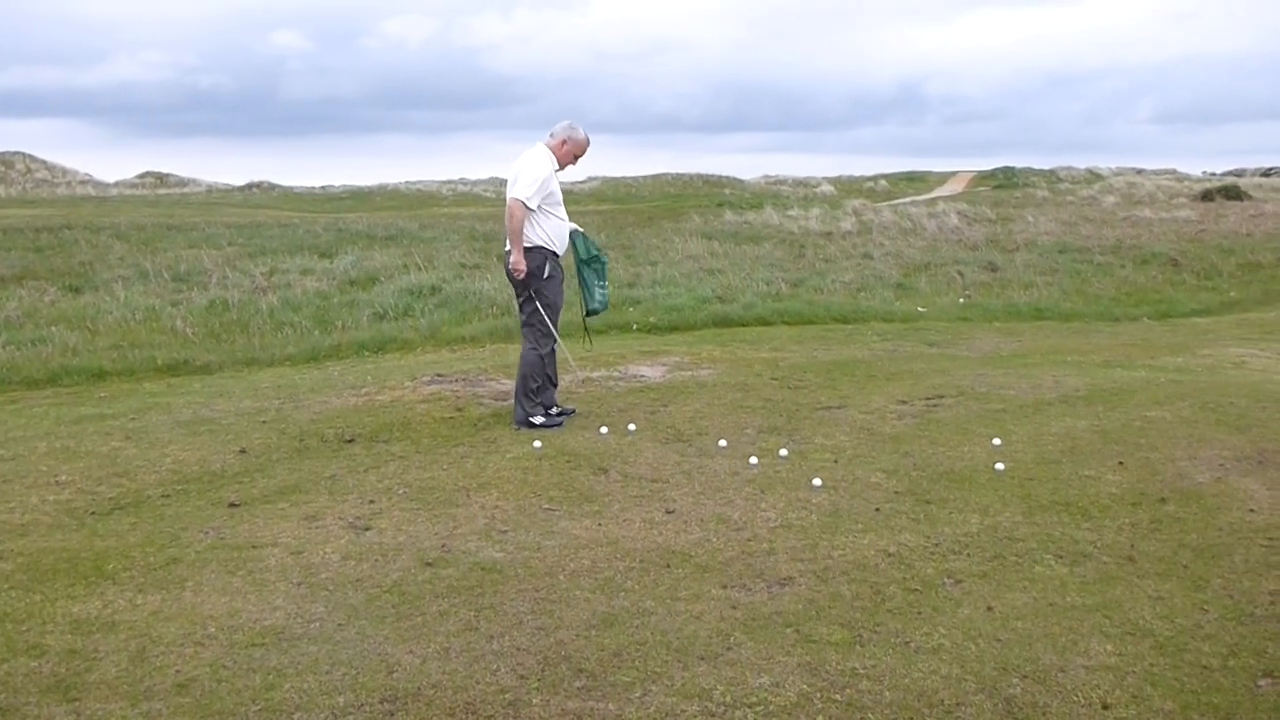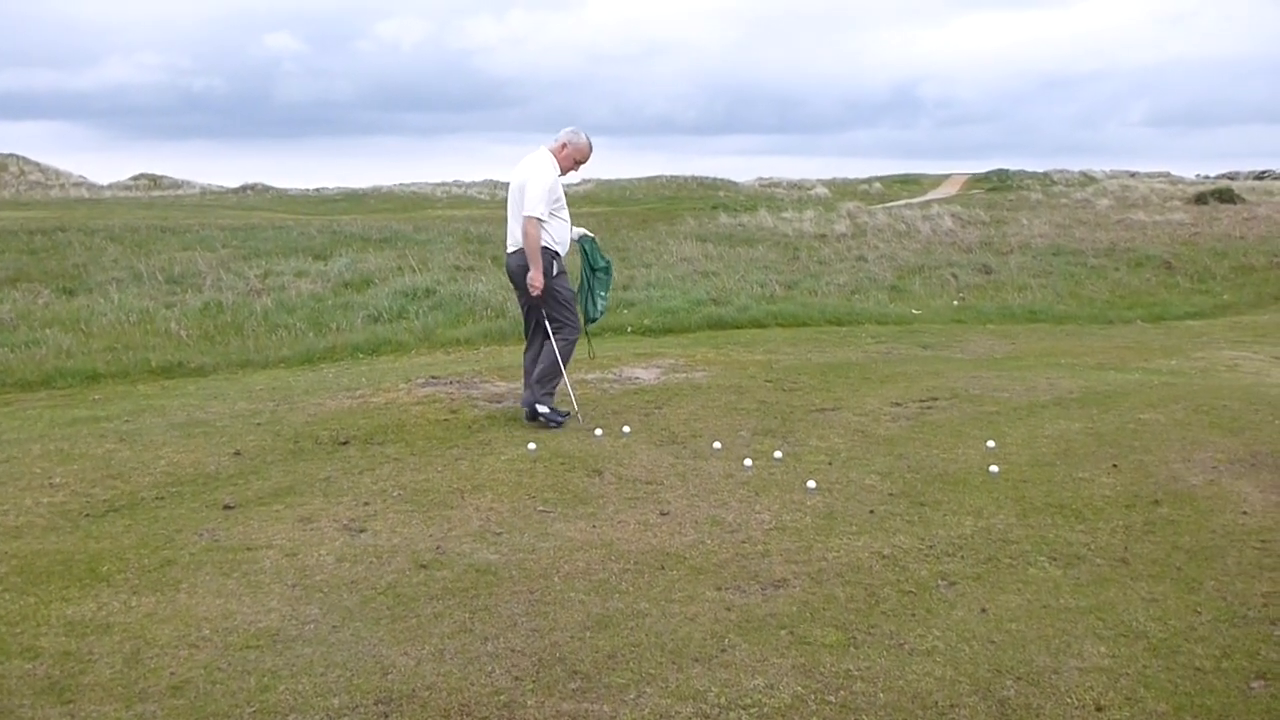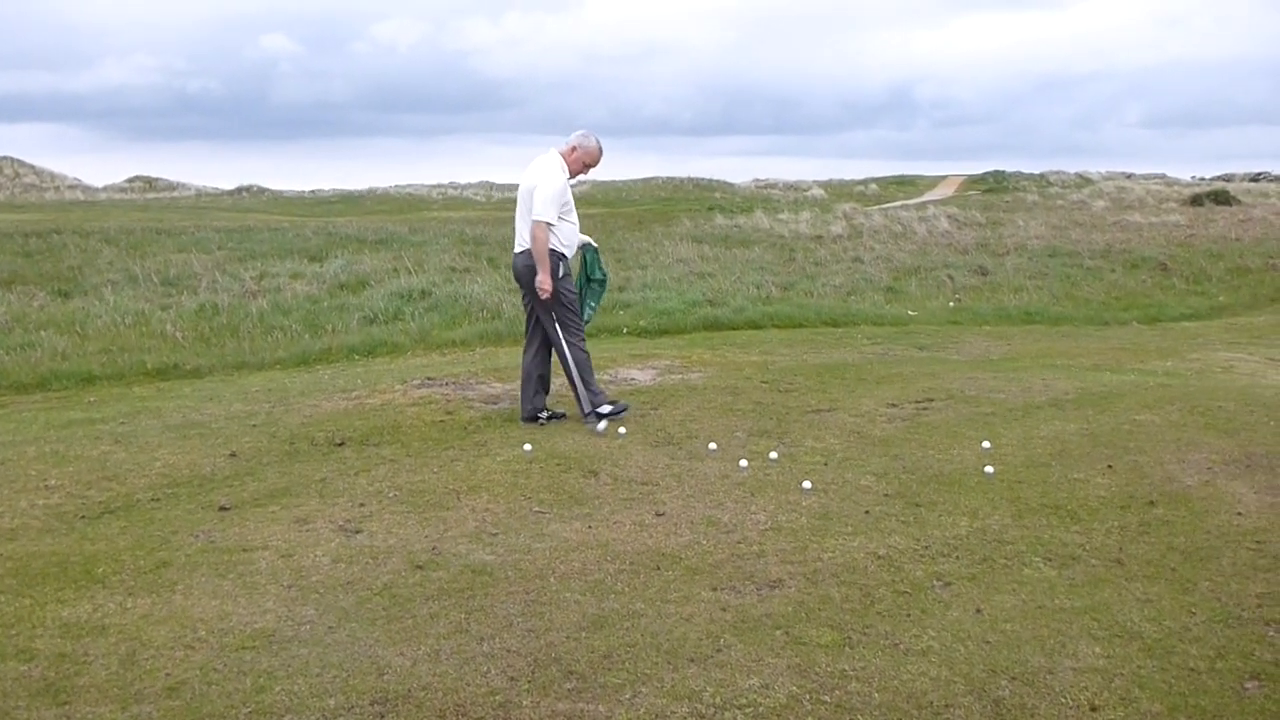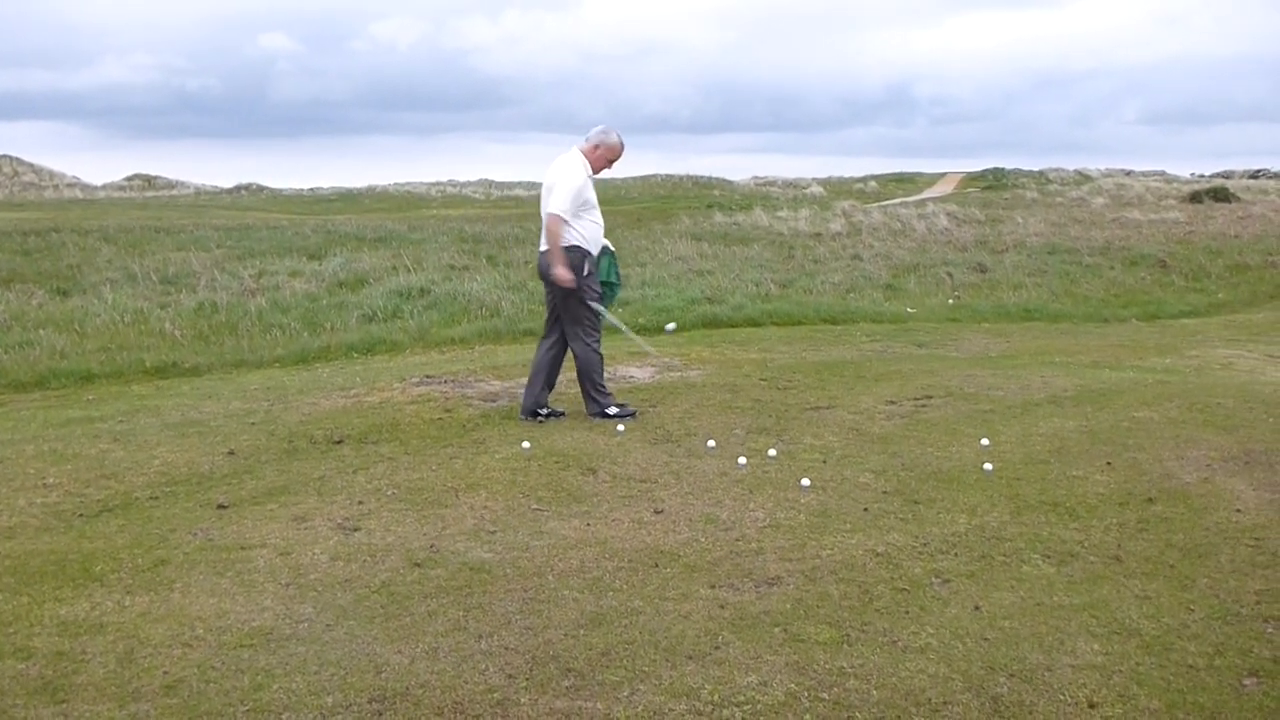
dt=0.3s
person 1, frame 1
left shoulder: (538, 163)
right shoulder: (538, 166)
right elbow: (515, 207)
left wrist: (564, 226)
right wrist: (517, 254)
left hip: (535, 259)
right hip: (535, 260)
left knee: (543, 335)
right knee: (539, 337)
left ankle: (544, 403)
right ankle: (528, 411)
person 1, frame 2
left shoulder: (536, 165)
right shoulder: (544, 172)
right elbow: (530, 224)
left wrist: (568, 231)
right wrist: (535, 270)
left hip: (524, 260)
right hip: (540, 262)
left knee: (540, 336)
right knee: (565, 329)
left ankle: (537, 402)
right ankle: (538, 397)
person 1, frame 3
left shoulder: (547, 167)
right shoulder: (553, 175)
right elbow: (539, 227)
left wrist: (575, 238)
right wrist: (543, 273)
left hip: (535, 264)
right hip: (546, 264)
left knee: (539, 338)
right knee: (569, 335)
left ankle: (533, 408)
right ankle: (593, 403)
person 1, frame 4
left shoulder: (571, 167)
right shoulder: (573, 173)
right elbow: (553, 220)
left wrist: (595, 240)
right wrist: (559, 265)
left hip: (565, 261)
right hip: (573, 262)
left knee: (556, 335)
right knee: (585, 335)
left ankle: (535, 403)
right ankle: (600, 404)
